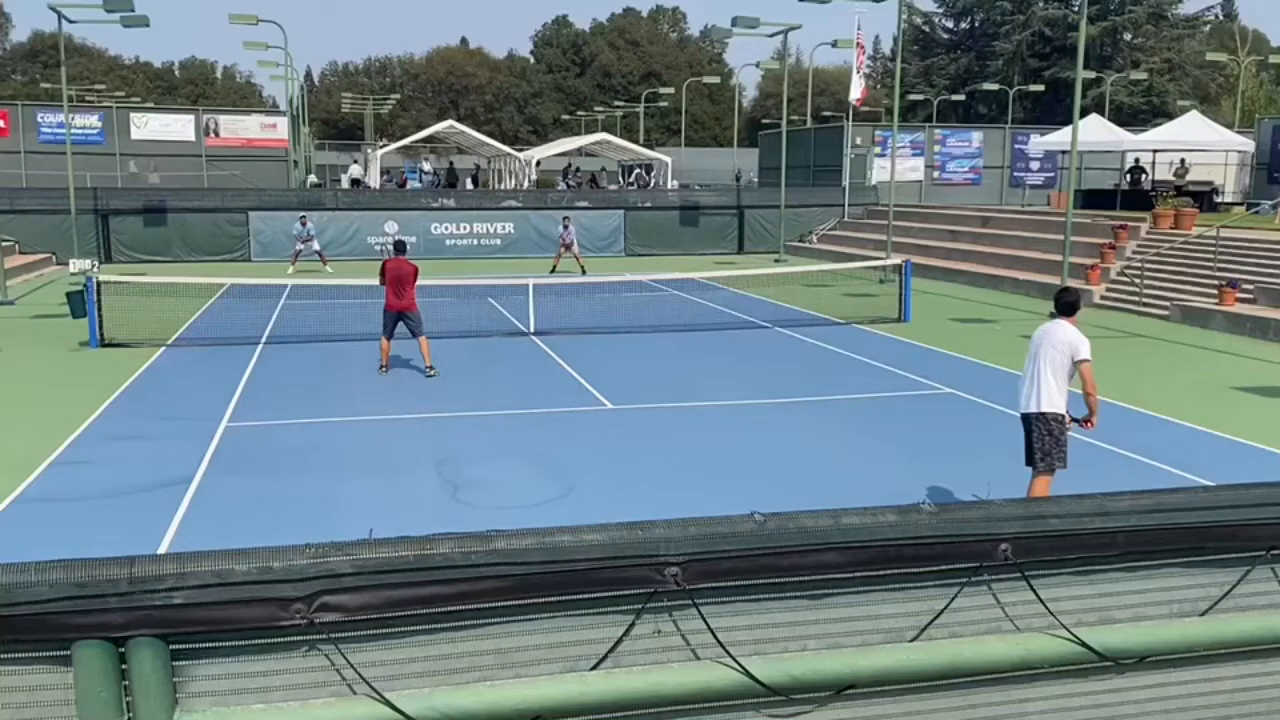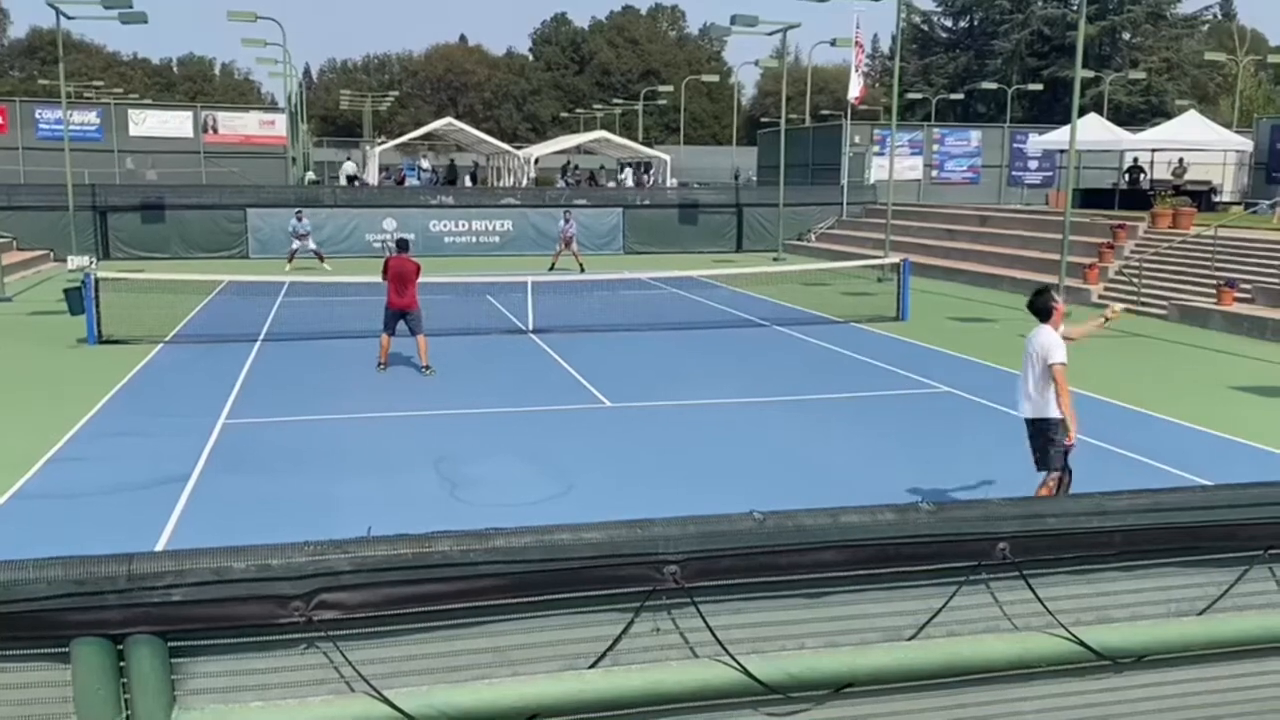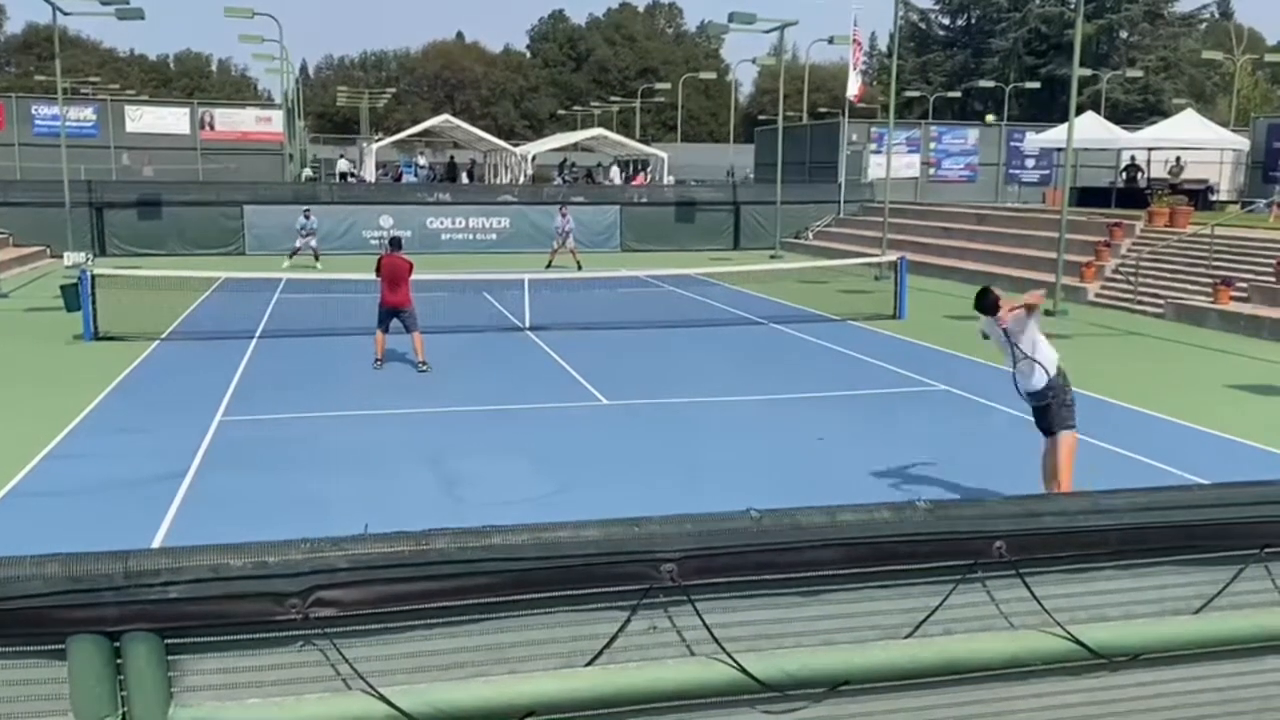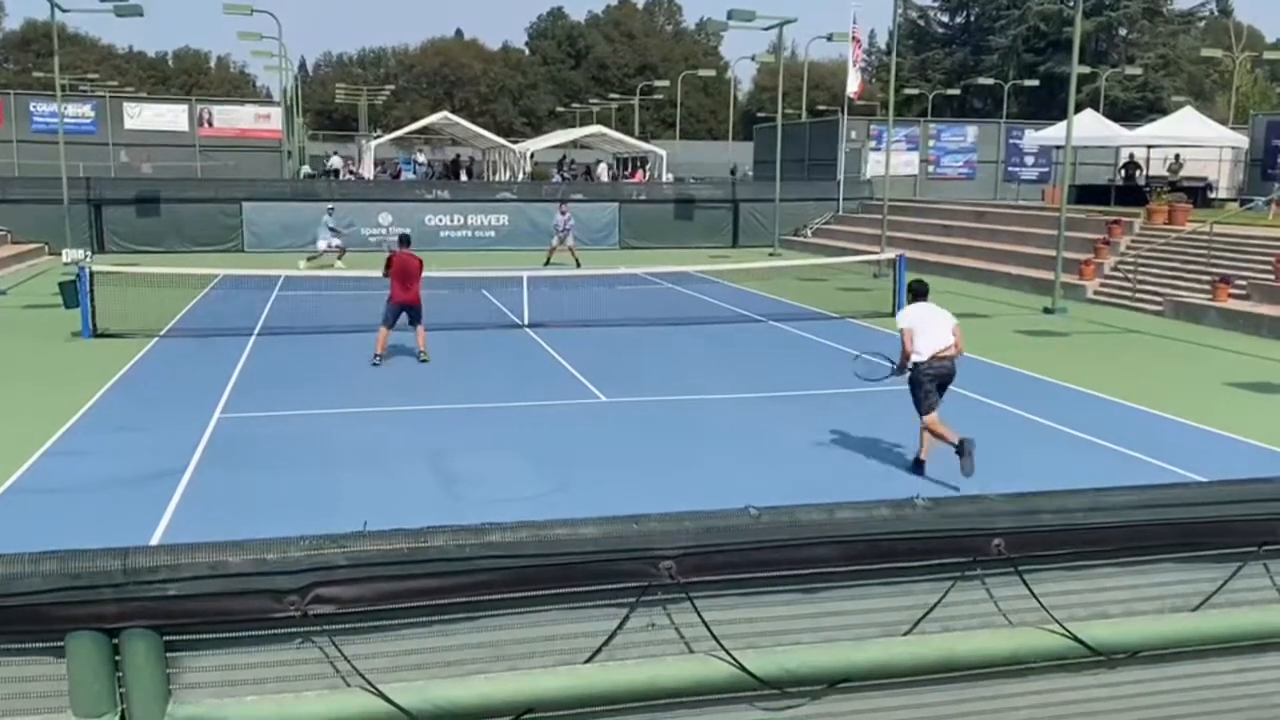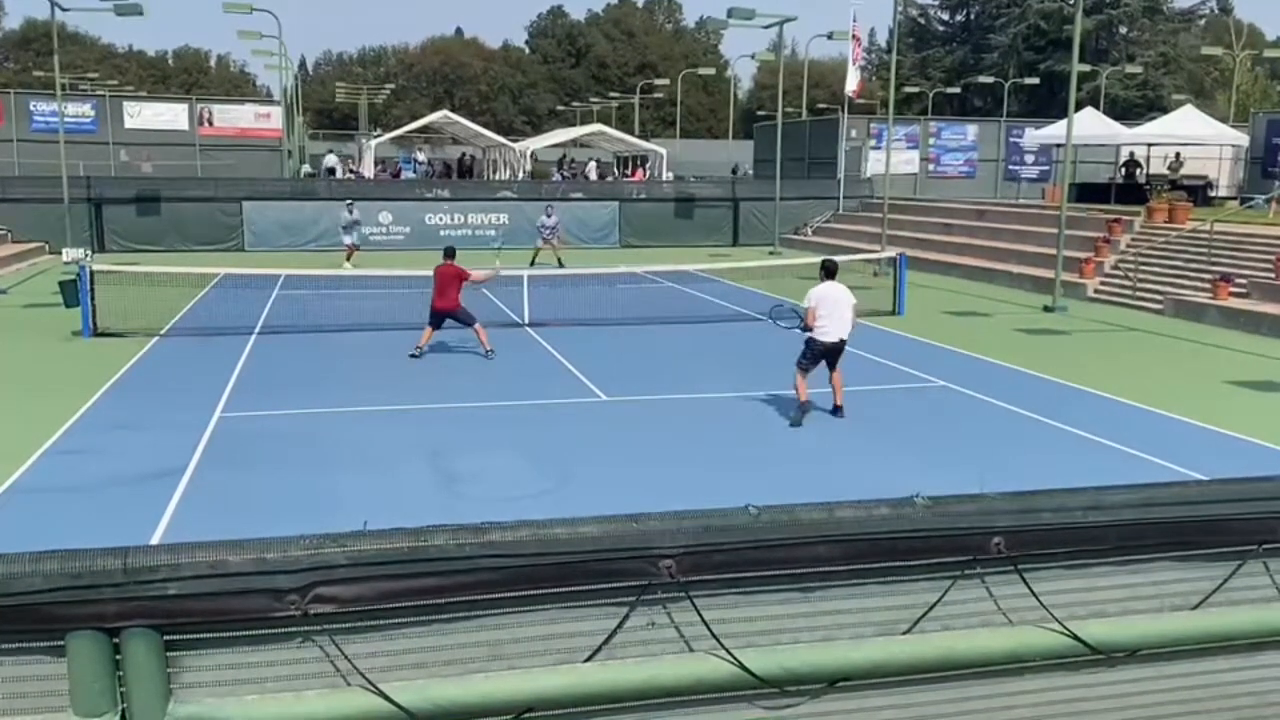
dt=0.7s
person 1, frame 1
left shoulder: (1042, 330)
right shoulder: (1077, 340)
right elbow: (1089, 389)
left wrist: (1063, 412)
right wrist: (1092, 414)
left hip: (1028, 407)
right hip: (1048, 410)
left knee: (1042, 468)
right knee: (1044, 471)
person 1, frame 2
left shoulder: (1043, 332)
right shoulder: (1052, 343)
left elbow: (1072, 333)
right elbow: (1061, 389)
left wrist: (1104, 319)
right wrist: (1070, 425)
left hip: (1038, 411)
right hip: (1046, 416)
left knee: (1061, 469)
right knee: (1056, 473)
person 1, frame 3
left shoulder: (988, 325)
right shoulder: (1018, 321)
right elbow: (1037, 297)
left hip: (1029, 389)
right hip: (1051, 383)
left knee: (1051, 444)
right knee: (1066, 441)
left ankle: (1052, 496)
person 1, frame 4
left shoulder: (905, 314)
right shoulder: (942, 312)
left elbow: (907, 347)
right elbow: (959, 347)
left wrist: (902, 365)
left hip: (924, 367)
right hip: (949, 365)
left knee: (929, 420)
right knee: (932, 413)
left ankle: (961, 445)
right ankle: (921, 460)
person 1, frame 5
left shoulder: (814, 292)
right shoulder: (846, 292)
left elbow: (809, 323)
right elbow: (852, 322)
left wrist: (805, 328)
left hip: (819, 340)
right hip: (839, 340)
left knee: (801, 375)
right knee: (834, 369)
left ankle: (802, 403)
right ankle: (838, 406)
